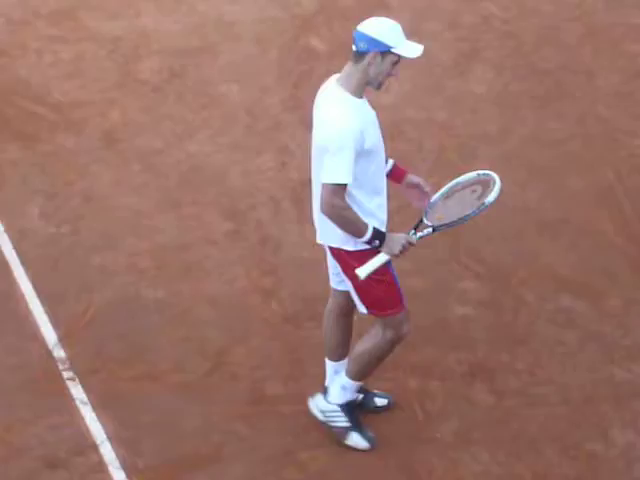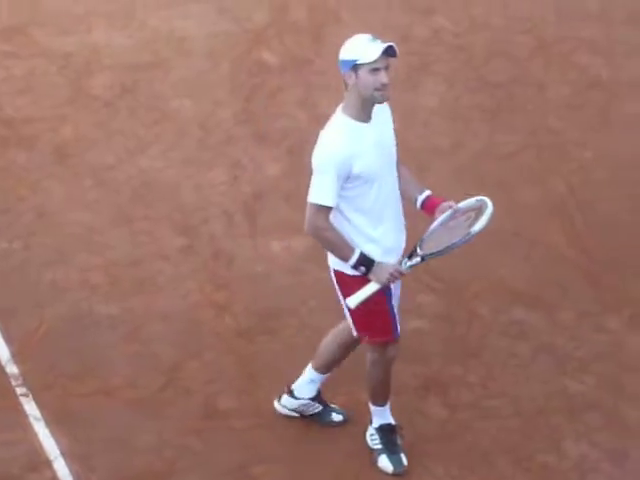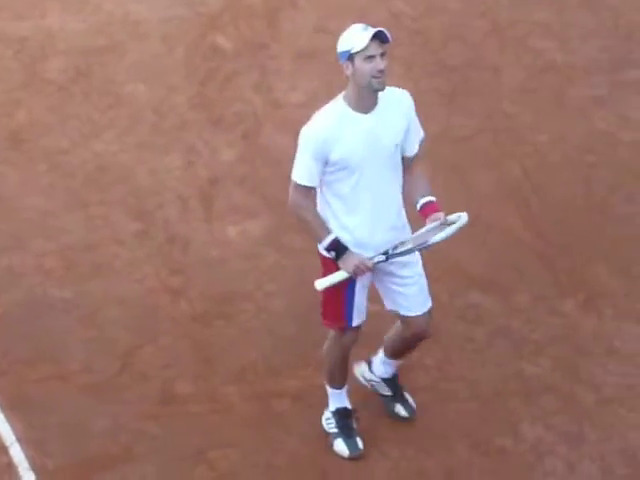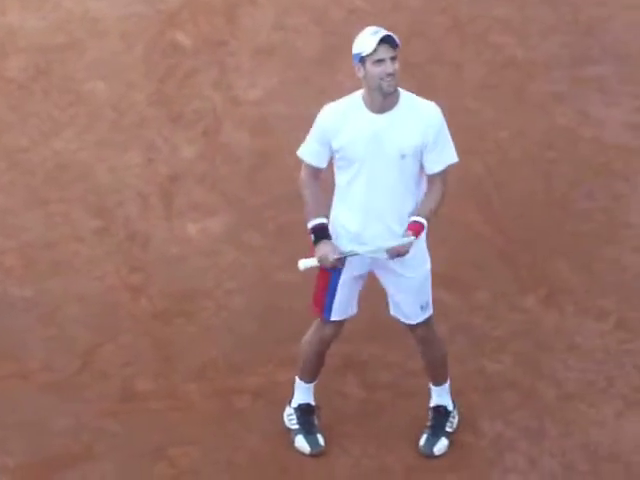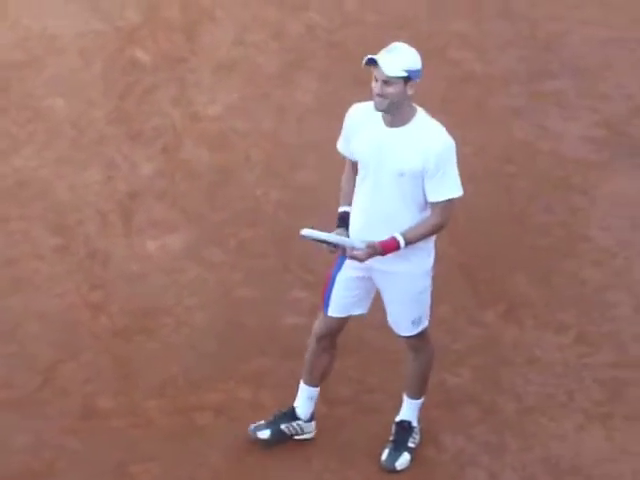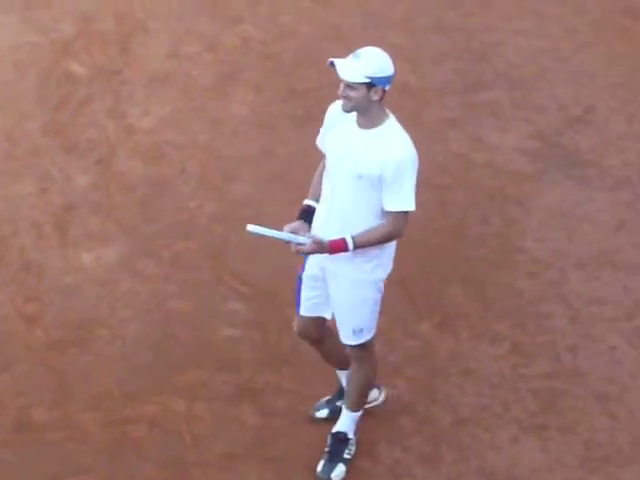
dt=0.3s
person 1, frame 1
left shoulder: (338, 86)
right shoulder: (343, 121)
right elbow: (331, 204)
left wrist: (398, 174)
right wrist: (380, 238)
left hip: (347, 232)
right hip: (355, 237)
left knee: (343, 301)
right knee: (394, 325)
left ankle: (337, 389)
right ankle: (338, 400)
person 1, frame 2
left shoulder: (381, 112)
right shoulder: (336, 146)
right elbow: (316, 223)
left wrist: (430, 201)
right wrist: (366, 265)
left hip: (387, 251)
right hip: (361, 263)
left knee: (356, 330)
right knee: (384, 347)
left ankle: (301, 395)
right ankle: (382, 428)
person 1, frame 3
left shoulder: (401, 104)
right shoulder: (322, 129)
right elbow: (300, 197)
left wrist: (428, 206)
right wrist: (339, 250)
left hip: (398, 240)
right hip: (347, 250)
left knee: (419, 324)
right knee: (344, 335)
left ankle: (380, 371)
right ankle: (339, 410)
person 1, frame 4
left shoulder: (426, 115)
right shoulder: (333, 117)
left elbow: (437, 182)
right elbow: (311, 174)
left wrist: (415, 228)
right wrist: (320, 236)
left hip: (402, 246)
right hip: (345, 244)
left knee: (423, 330)
right knee: (325, 329)
left ankle: (443, 407)
right ankle: (300, 406)
person 1, frame 5
left shoulder: (436, 143)
right shoulder: (358, 117)
left elbow: (440, 216)
left wrist: (385, 246)
right wrist: (343, 221)
left hip: (407, 260)
right hip: (357, 248)
left knee: (416, 340)
right knee: (325, 330)
left ankle: (408, 423)
right ankle: (301, 416)
person 1, frame 6
left shoulder: (398, 151)
right shoulder: (336, 115)
left elbow: (395, 226)
left wrist: (334, 246)
right wrist: (305, 216)
left hip: (361, 264)
right hip: (320, 248)
left knee: (359, 348)
right knee: (309, 328)
left ankle: (344, 431)
right ankle: (359, 390)
